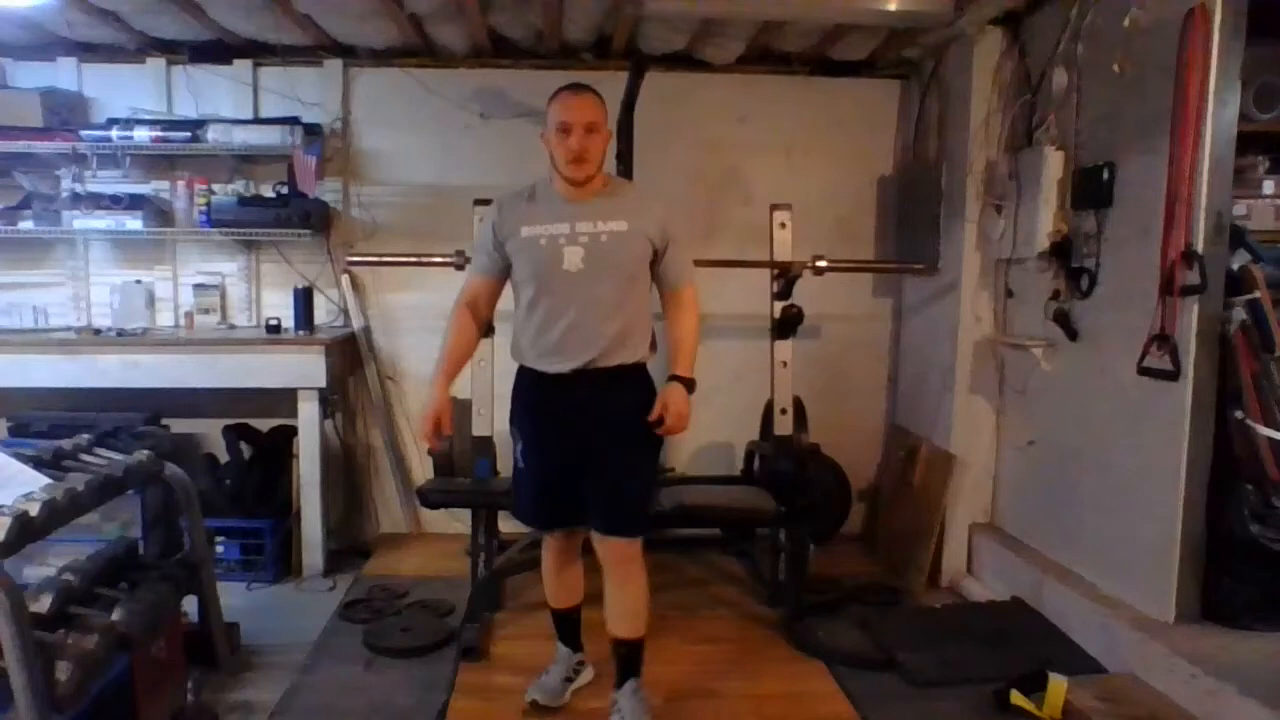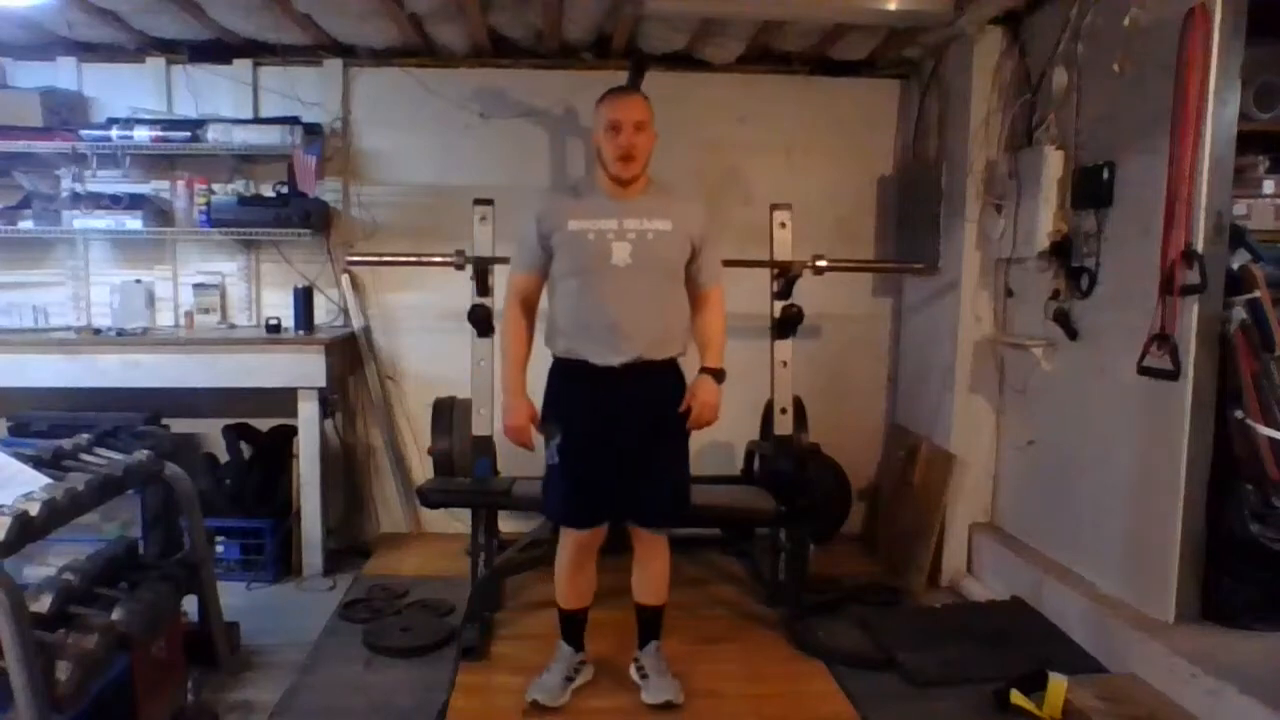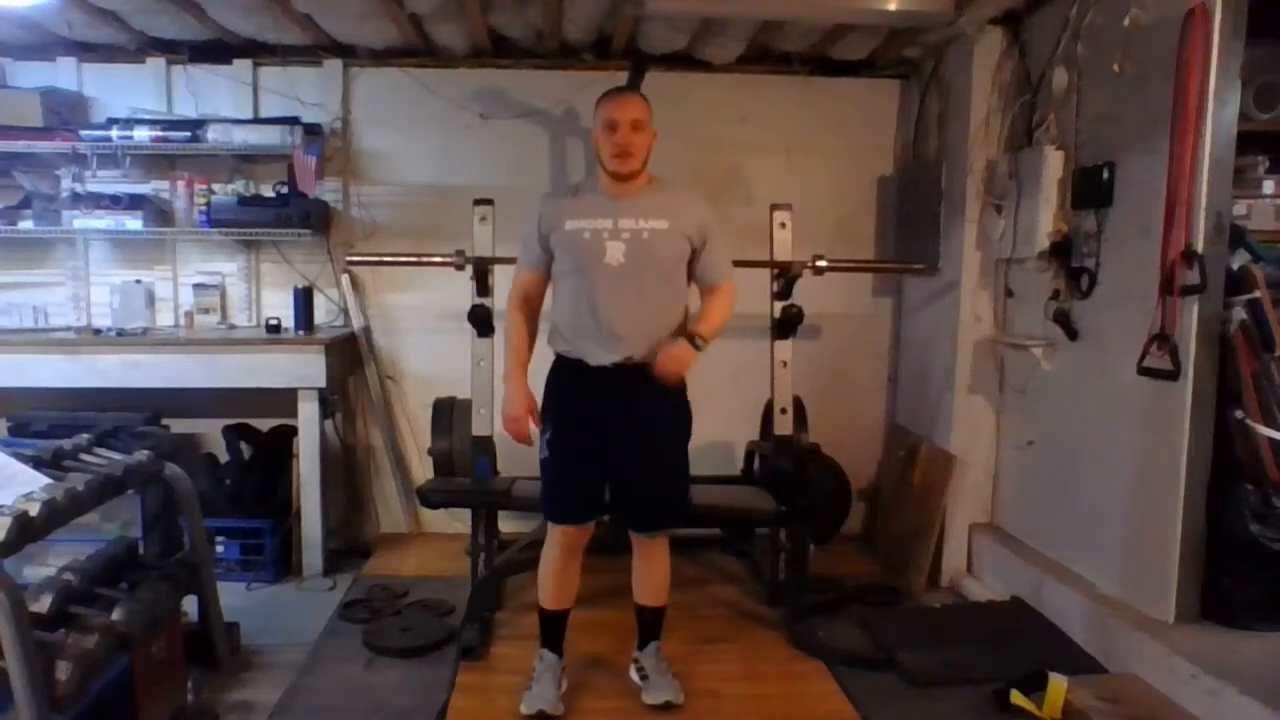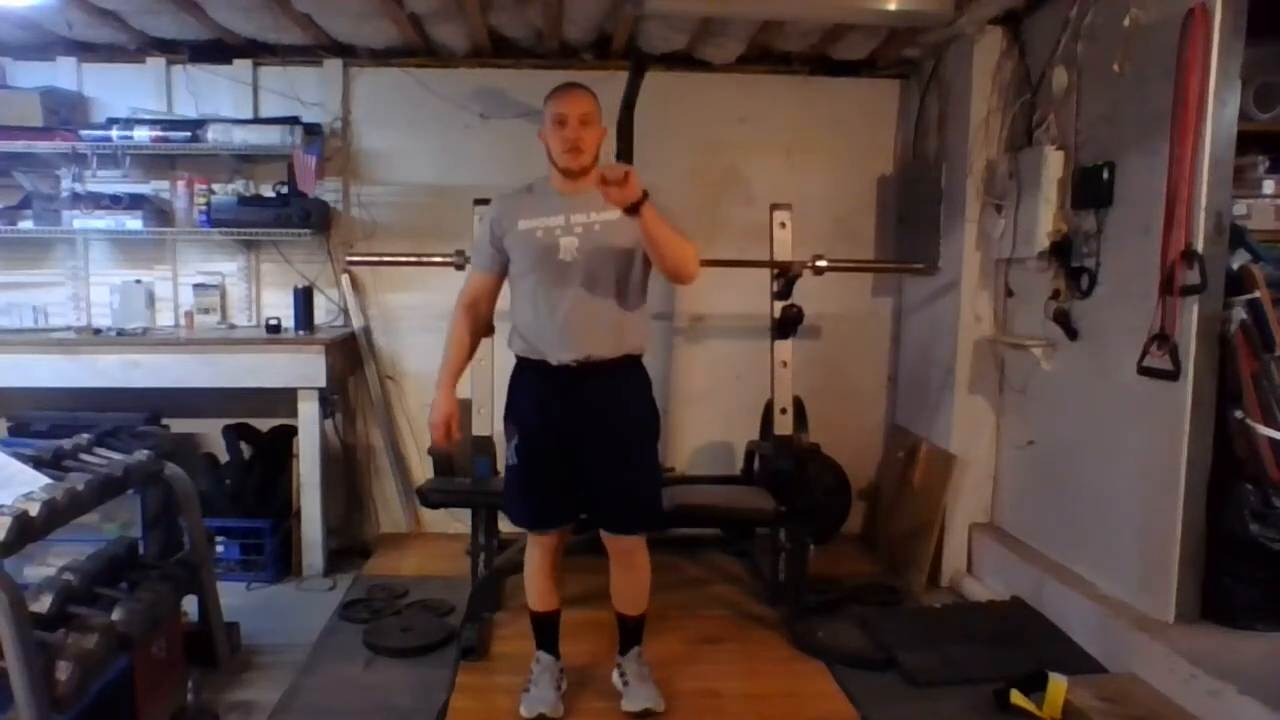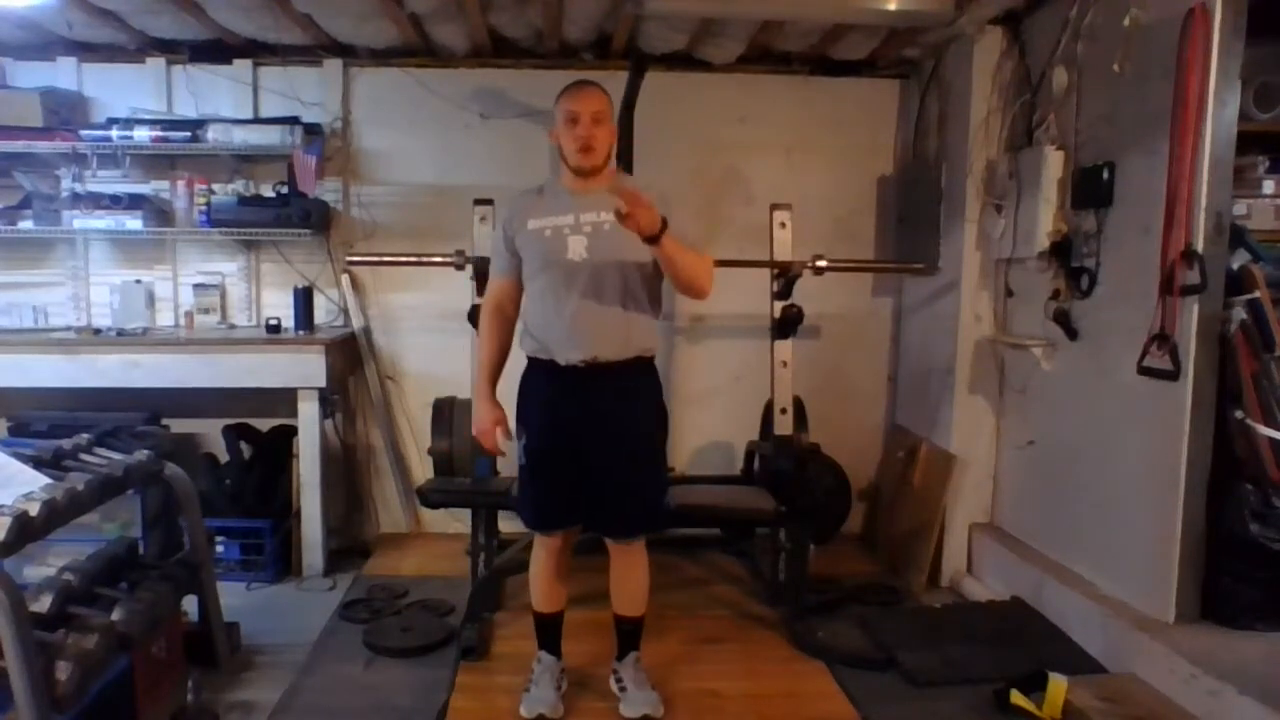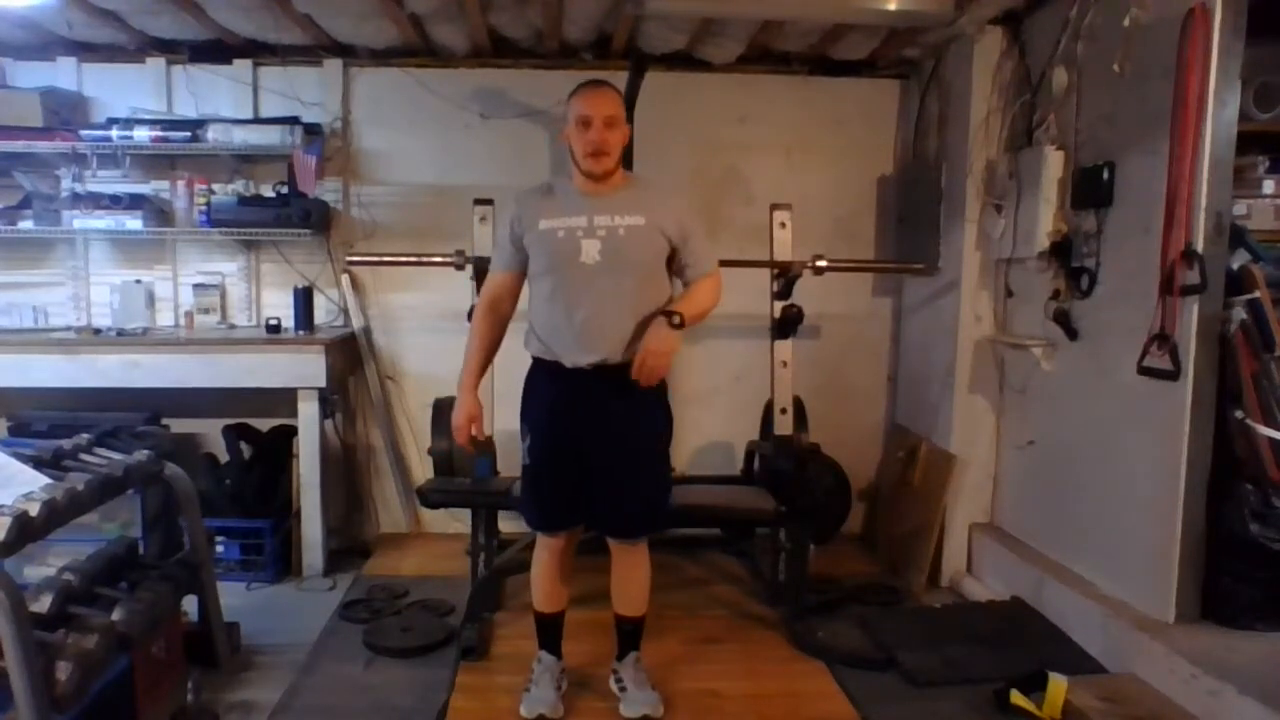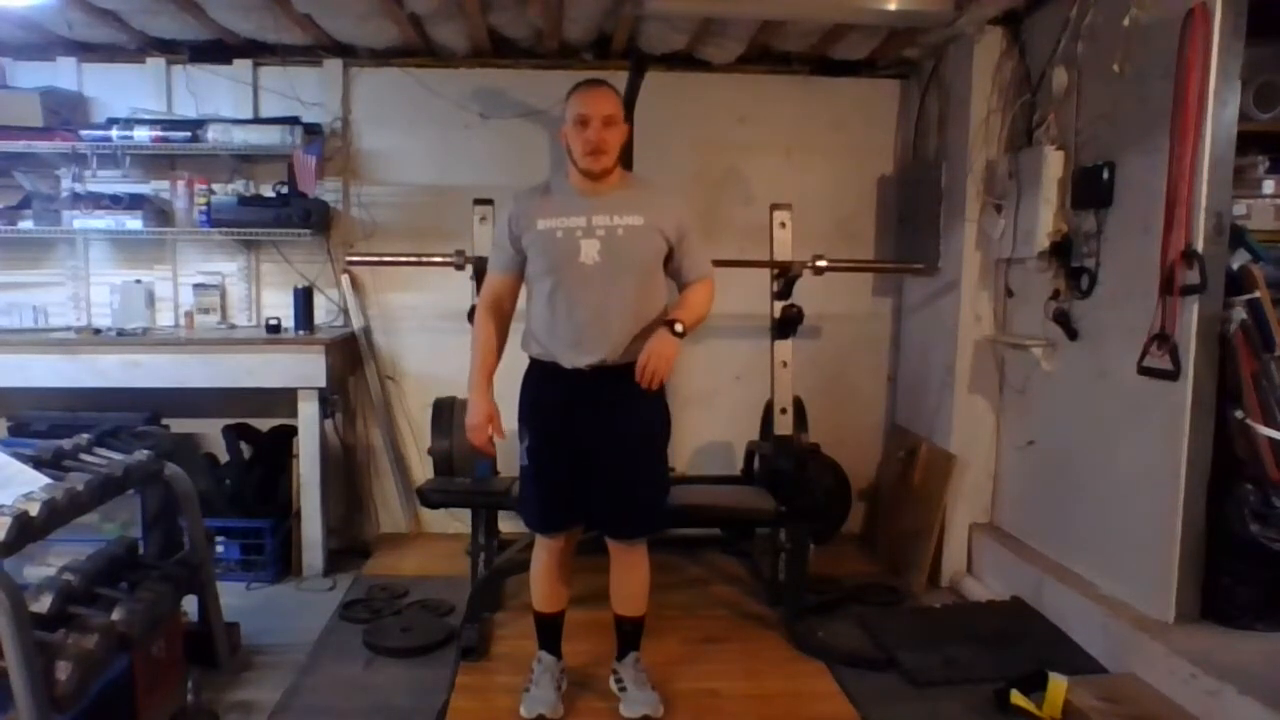
dt=0.5s
person 1, frame 1
left shoulder: (644, 213)
right shoulder: (512, 215)
left elbow: (681, 298)
right elbow: (473, 304)
left wrist: (680, 380)
right wrist: (441, 385)
left hip: (621, 392)
right hip: (542, 393)
left knee: (619, 547)
right knee: (557, 537)
right ankle: (570, 655)
person 1, frame 2
left shoulder: (682, 216)
right shoulder: (557, 212)
left elbow: (707, 300)
right elbow: (519, 302)
left wrist: (711, 373)
right wrist: (514, 391)
left hip: (657, 388)
right hip: (578, 386)
left knee: (650, 531)
right knee: (579, 534)
left ankle: (649, 652)
right ankle: (571, 653)
person 1, frame 3
left shoulder: (686, 211)
right shoulder: (557, 212)
left elbow: (722, 294)
right elbow: (523, 301)
left wrist: (692, 340)
right wrist: (515, 382)
left hip: (653, 388)
right hip: (575, 384)
left knee: (650, 531)
right knee: (565, 530)
left ankle: (648, 654)
right ankle: (550, 661)
person 1, frame 4
left shoulder: (633, 203)
right shoulder: (510, 212)
left elbow: (686, 271)
right elbow: (473, 304)
left wrist: (636, 206)
right wrist: (446, 387)
left hip: (618, 384)
right hip: (539, 385)
left knee: (625, 536)
right knee: (543, 535)
left ankle: (631, 660)
right ankle: (547, 662)
person 1, frame 5
left shoulder: (648, 201)
right shoulder: (524, 211)
left elbow: (701, 283)
right elbow: (498, 309)
left wrist: (655, 233)
right wrist: (484, 394)
left hip: (627, 387)
right hip: (549, 387)
left knee: (627, 536)
right knee: (550, 535)
left ankle: (628, 664)
right ankle: (548, 663)
person 1, frame 6
left shoulder: (660, 208)
right shoulder: (532, 209)
left elbow: (708, 281)
right elbow: (495, 301)
left wrist: (672, 321)
right wrist: (467, 387)
left hip: (632, 390)
right hip: (554, 388)
left knee: (630, 536)
right knee: (553, 535)
left ankle: (628, 663)
right ankle: (548, 662)
person 1, frame 7
left shoulder: (658, 208)
right shoulder: (529, 209)
left elbow: (700, 285)
right elbow: (493, 304)
left wrist: (672, 328)
right wrist: (479, 390)
left hip: (631, 391)
right hip: (551, 388)
left knee: (629, 537)
right knee: (552, 536)
left ankle: (628, 664)
right ankle: (548, 662)
